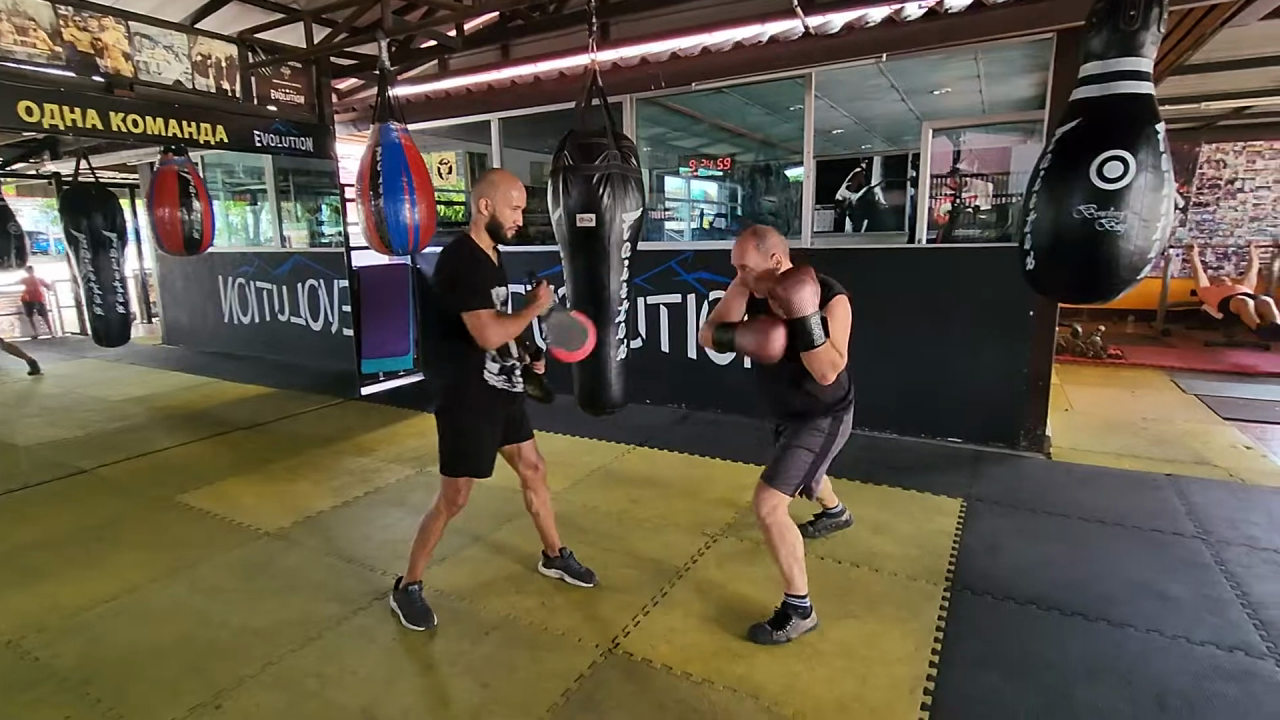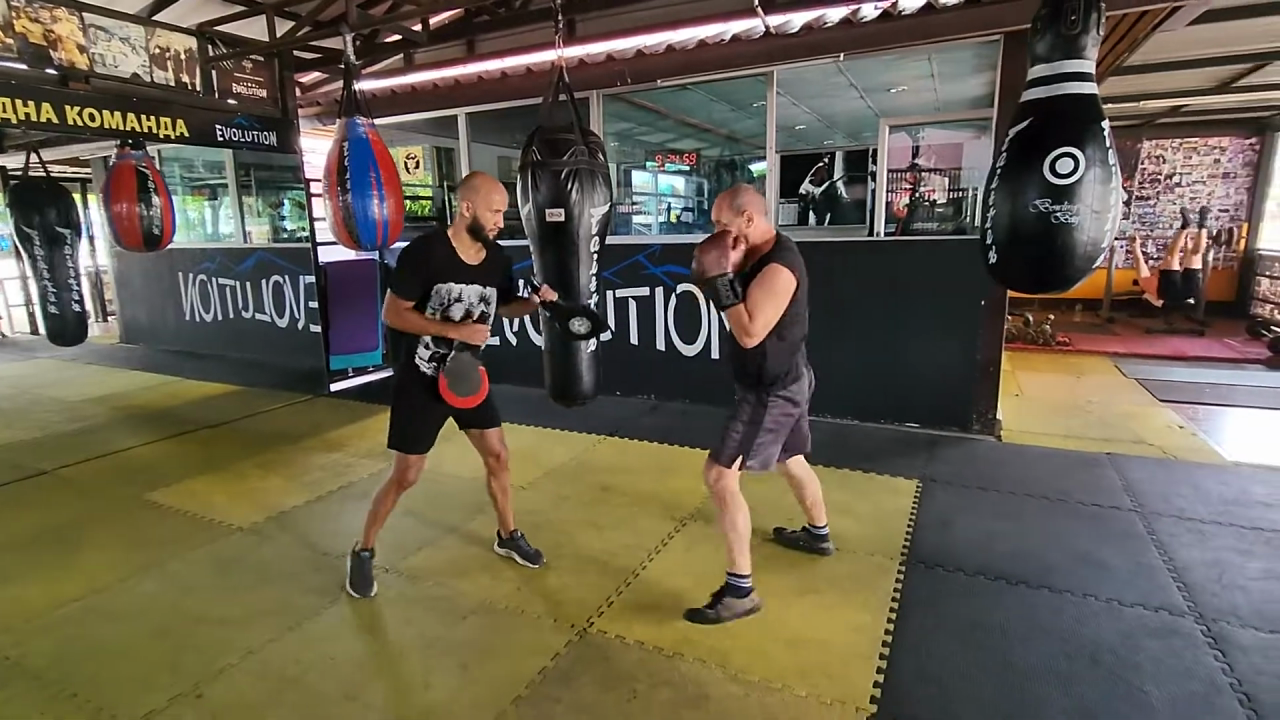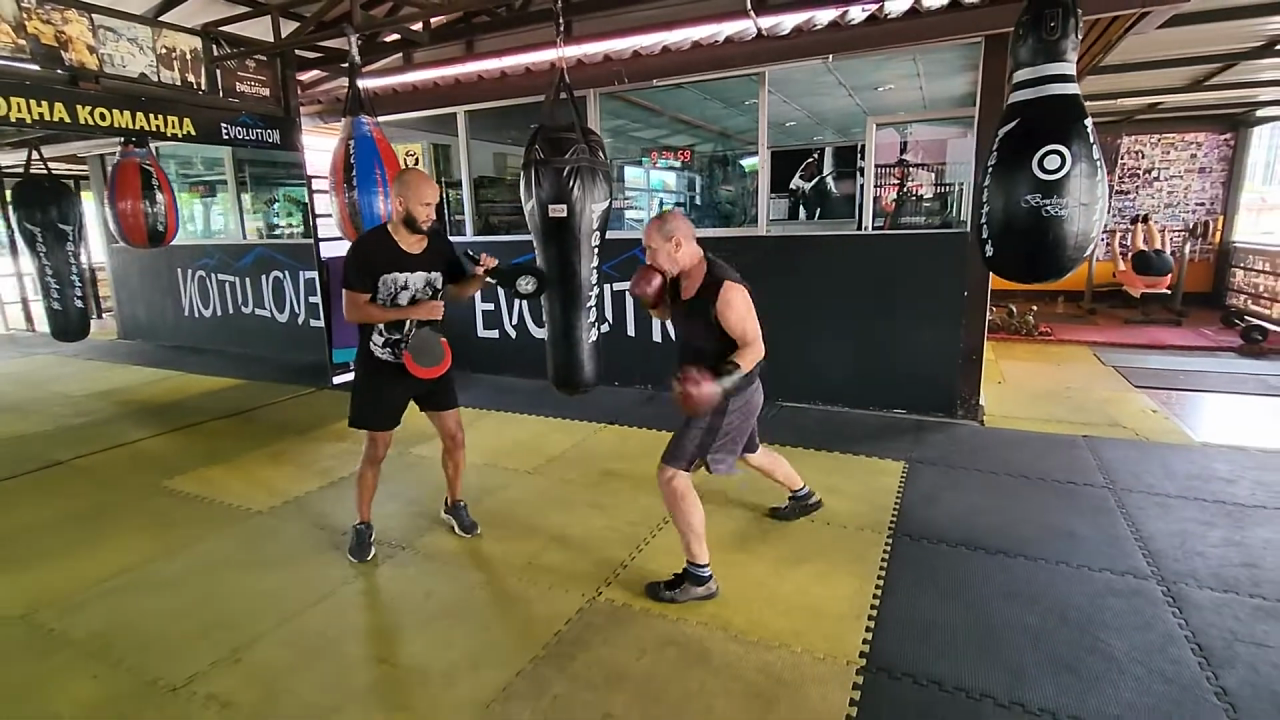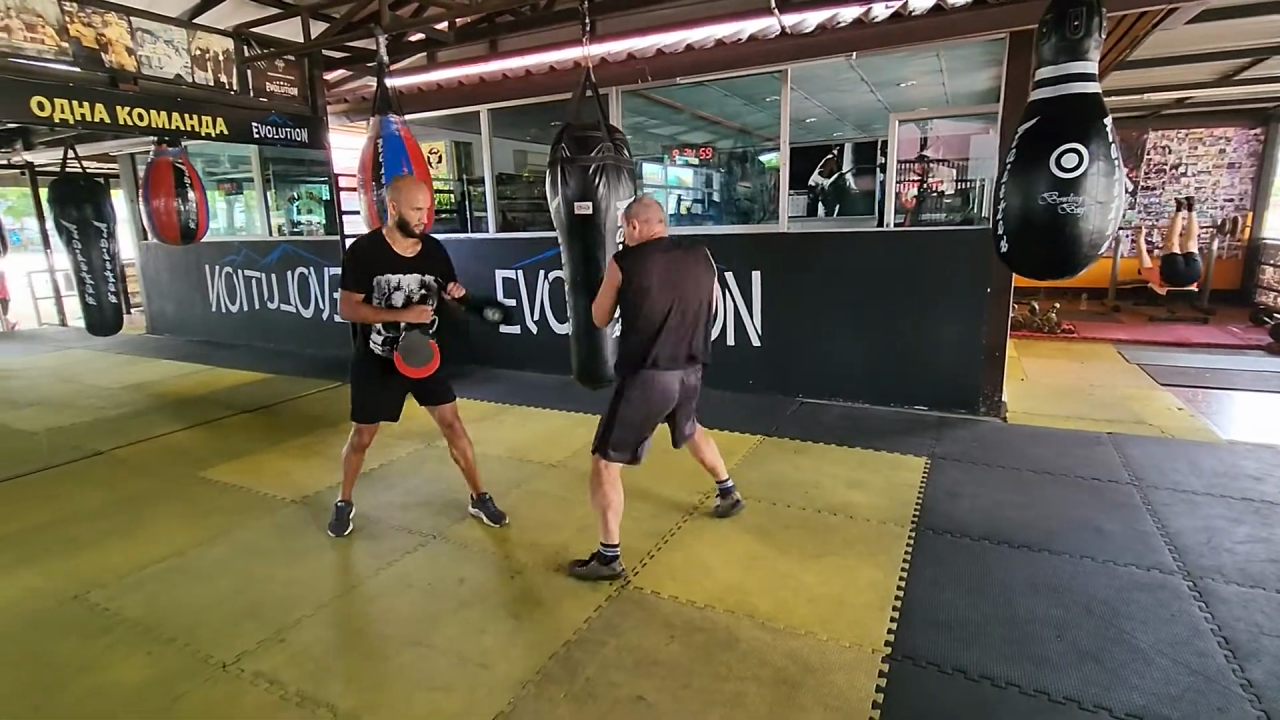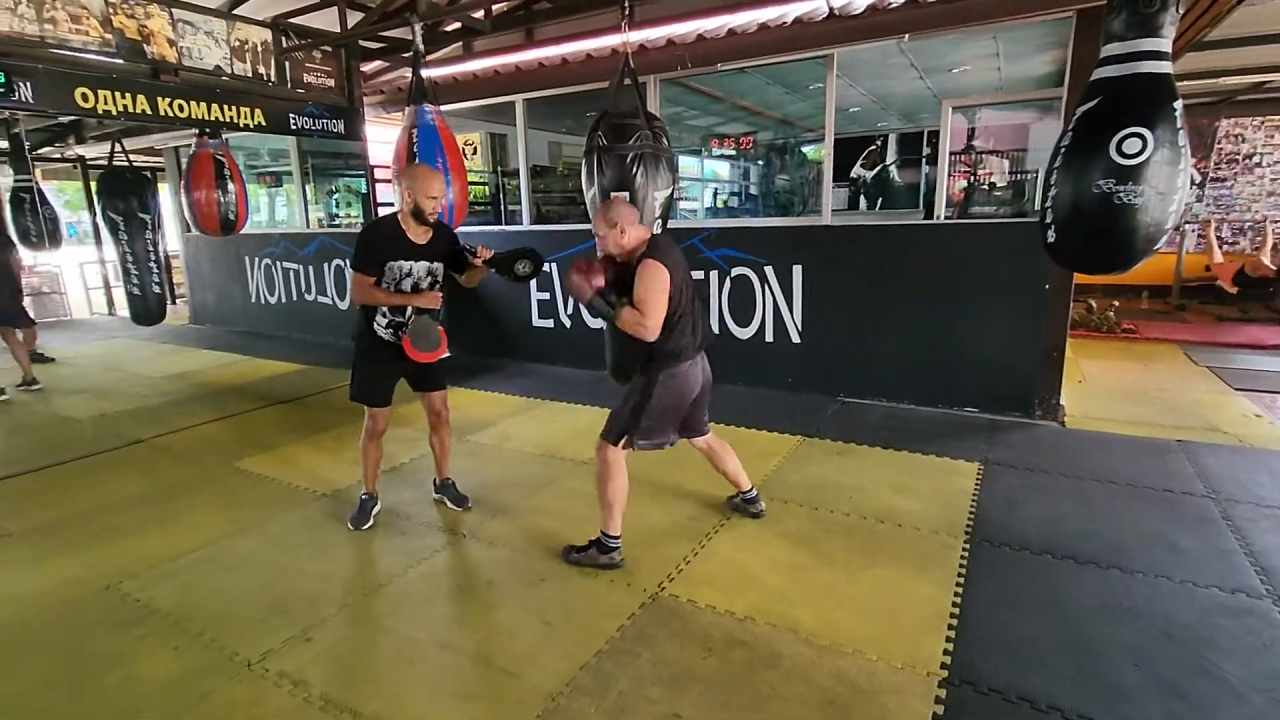
dt=0.5s
person 1, frame 1
left shoulder: (490, 254)
right shoulder: (460, 260)
right elbow: (490, 333)
left wrist: (527, 351)
right wrist: (535, 306)
left hip: (503, 390)
right hip: (468, 396)
left knee: (534, 470)
right knee: (454, 498)
left ankle: (554, 556)
right ankle: (408, 587)
person 1, frame 2
left shoulder: (497, 258)
right shoulder: (423, 253)
left elbow: (504, 305)
right elbow: (392, 315)
left wrist: (535, 301)
right wrist: (453, 330)
right hip: (422, 380)
left knee: (498, 457)
right knee: (406, 475)
left ankle: (507, 535)
right ankle: (363, 552)
person 1, frame 3
left shoulder: (439, 242)
right shoulder: (368, 248)
left elbow: (457, 292)
right elbow: (352, 310)
left wrist: (481, 274)
right wrist: (410, 311)
right hip: (381, 364)
left knee: (453, 435)
right knee: (376, 449)
left ankle: (454, 504)
right ankle: (363, 525)
person 1, frame 4
left shoulder: (435, 249)
right shoulder: (363, 251)
left elbow: (449, 296)
right elbow: (348, 308)
left wrist: (455, 295)
right wrist: (401, 314)
right hip: (378, 360)
left knee: (453, 426)
right knee: (362, 436)
left ankle: (479, 498)
right ankle: (345, 502)
person 1, frame 5
left shoulder: (444, 236)
right shoulder: (376, 234)
left elbow: (466, 279)
right elbow: (359, 291)
left wrist: (481, 263)
right wrist: (413, 298)
right hip: (379, 344)
left knee: (439, 413)
right knee: (376, 424)
left ankle: (443, 482)
right ankle: (368, 497)
person 2, frame 1
left shoulder: (831, 299)
right shoulder: (745, 289)
left elbow: (829, 371)
right elbow: (711, 334)
left wrist: (804, 319)
right wrist: (738, 336)
left hip: (823, 417)
right hip: (786, 411)
left knee: (767, 503)
right knee: (797, 471)
left ankle: (798, 610)
right ankle: (834, 512)
person 2, frame 2
left shoulder: (779, 267)
right shoulder: (750, 250)
left elbow: (748, 334)
right elbow: (714, 291)
left wrist: (723, 278)
right wrist: (713, 273)
left hip: (772, 390)
right hip: (781, 381)
left knee: (719, 476)
right knee: (790, 459)
left ankle: (739, 588)
right ankle: (819, 533)
person 2, frame 3
left shoulder: (724, 286)
right shoulder: (679, 277)
left elbow: (754, 346)
right elbow: (669, 313)
left wrist: (720, 386)
right wrist: (652, 297)
left hip: (725, 400)
right hip: (738, 393)
left knee: (671, 476)
right knee: (747, 450)
left ankle: (699, 575)
right ankle: (803, 496)
person 2, frame 4
left shoulder: (625, 261)
right shoulder: (701, 253)
left elbow: (600, 319)
left wrist: (624, 294)
left hip: (645, 379)
right hip: (690, 373)
left knee: (604, 463)
right knee: (689, 431)
left ankle: (609, 557)
right ankle: (728, 492)
person 2, frame 5
left shoulder: (650, 265)
right shoulder: (661, 247)
left elbow: (647, 329)
left wrist: (597, 298)
right wrist: (607, 283)
left hip: (666, 372)
right hip: (693, 363)
left knee: (609, 450)
right knee: (701, 436)
left ankle: (607, 546)
right ankle: (750, 499)
